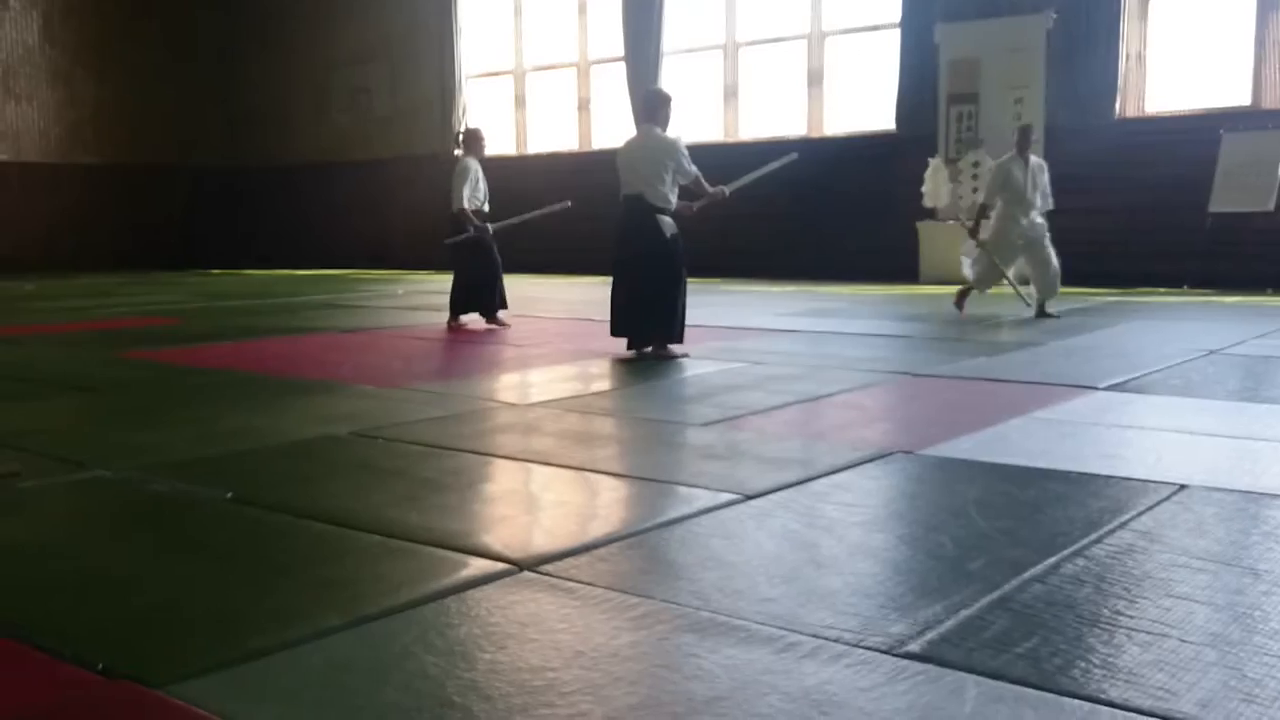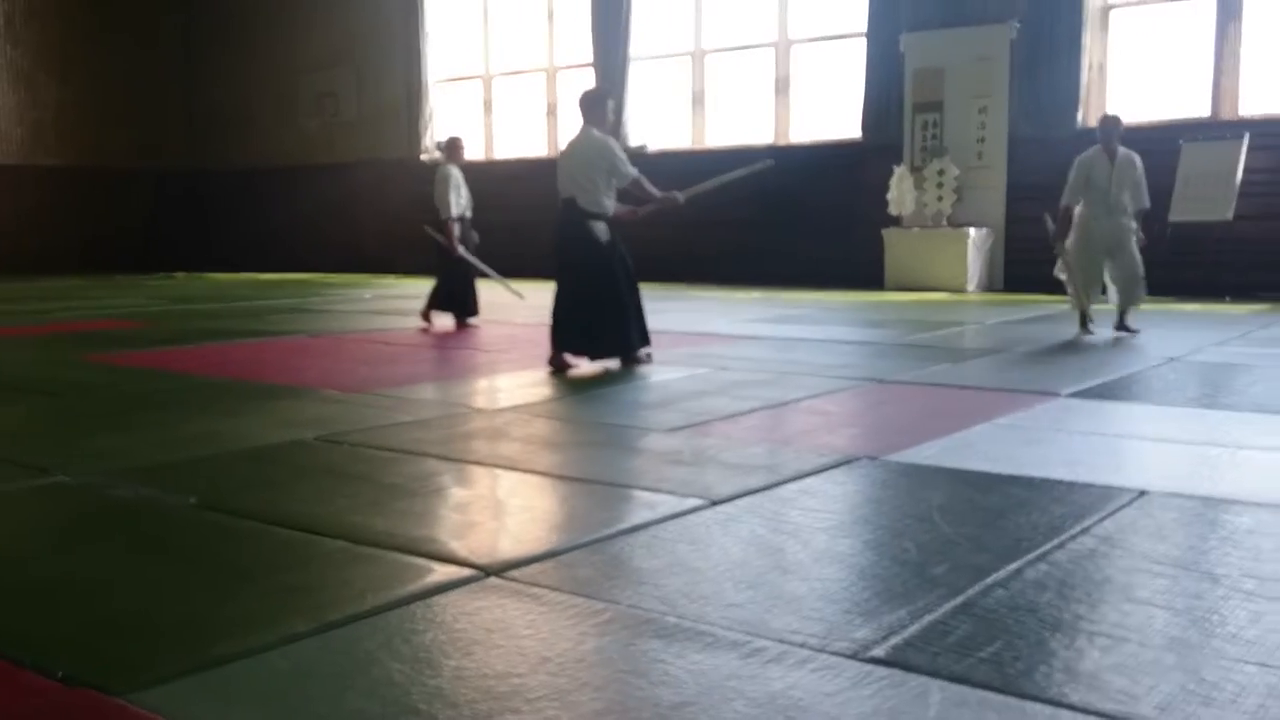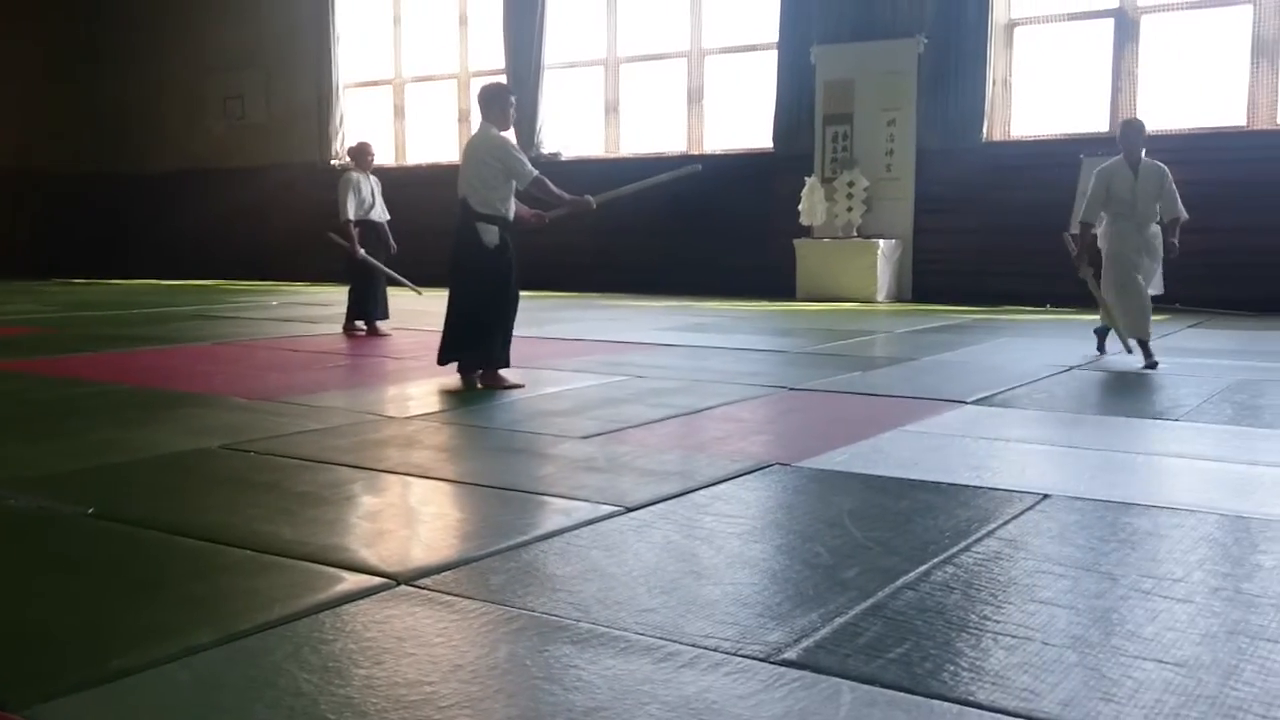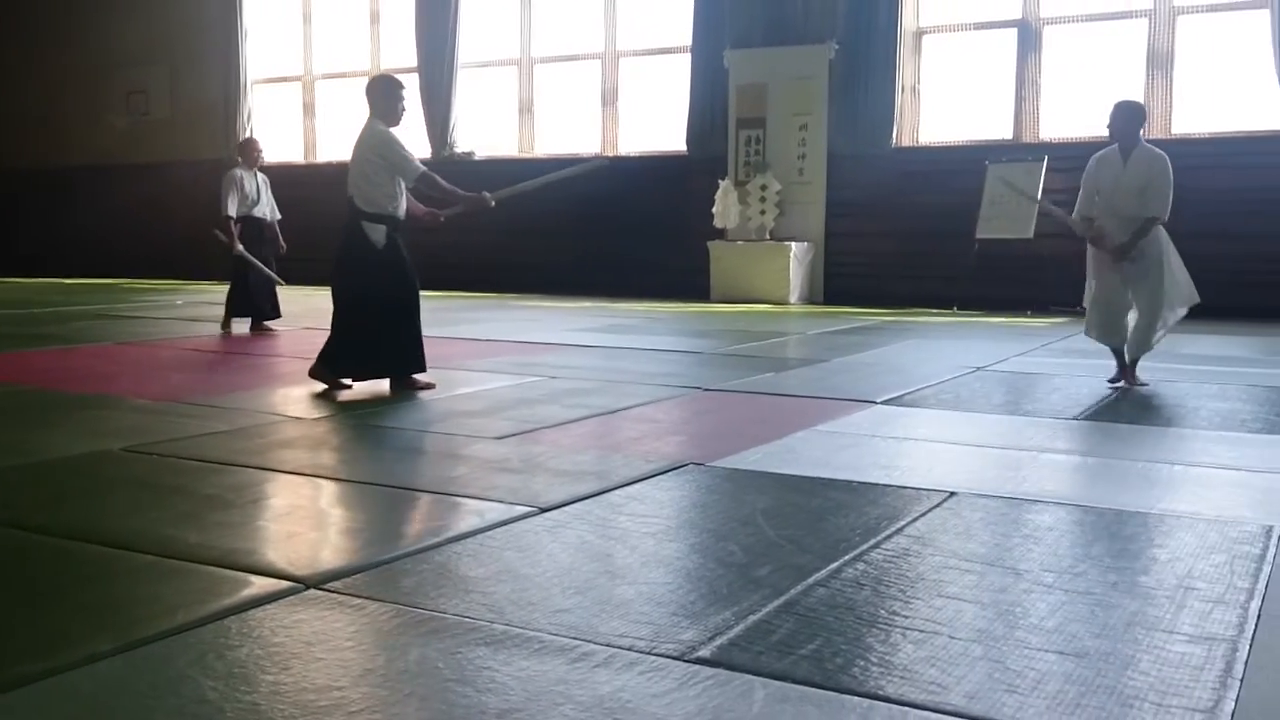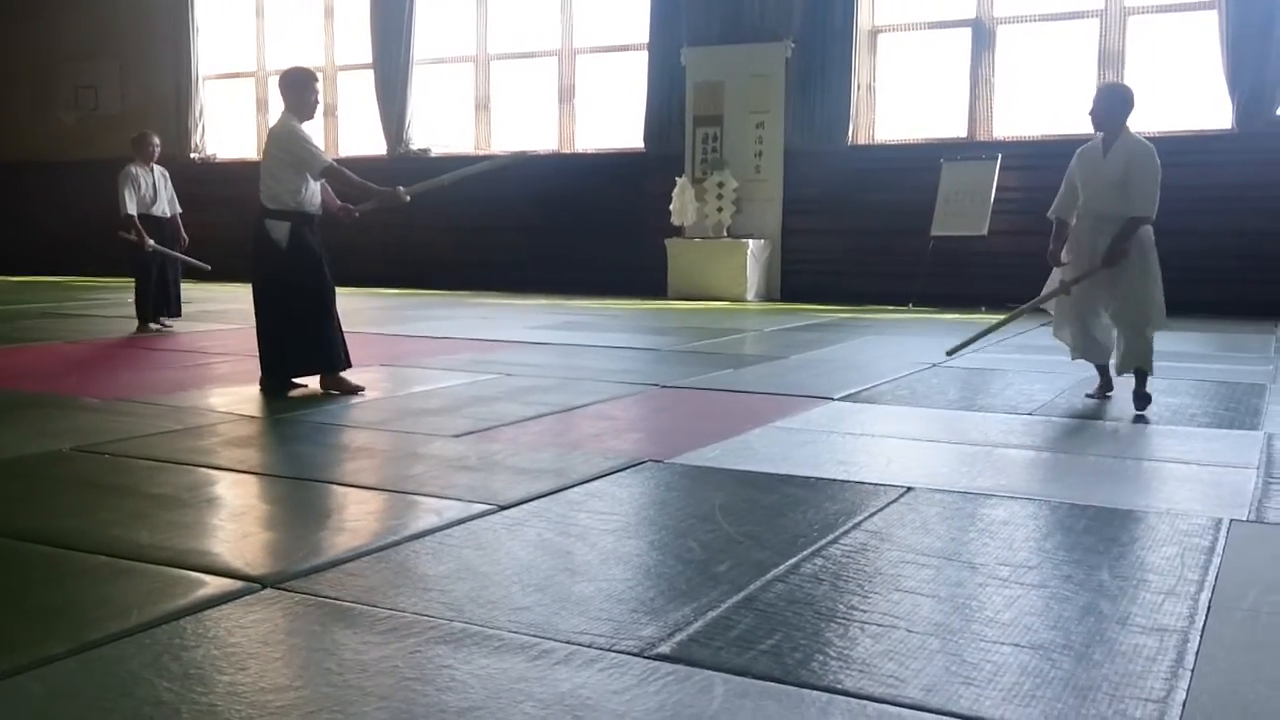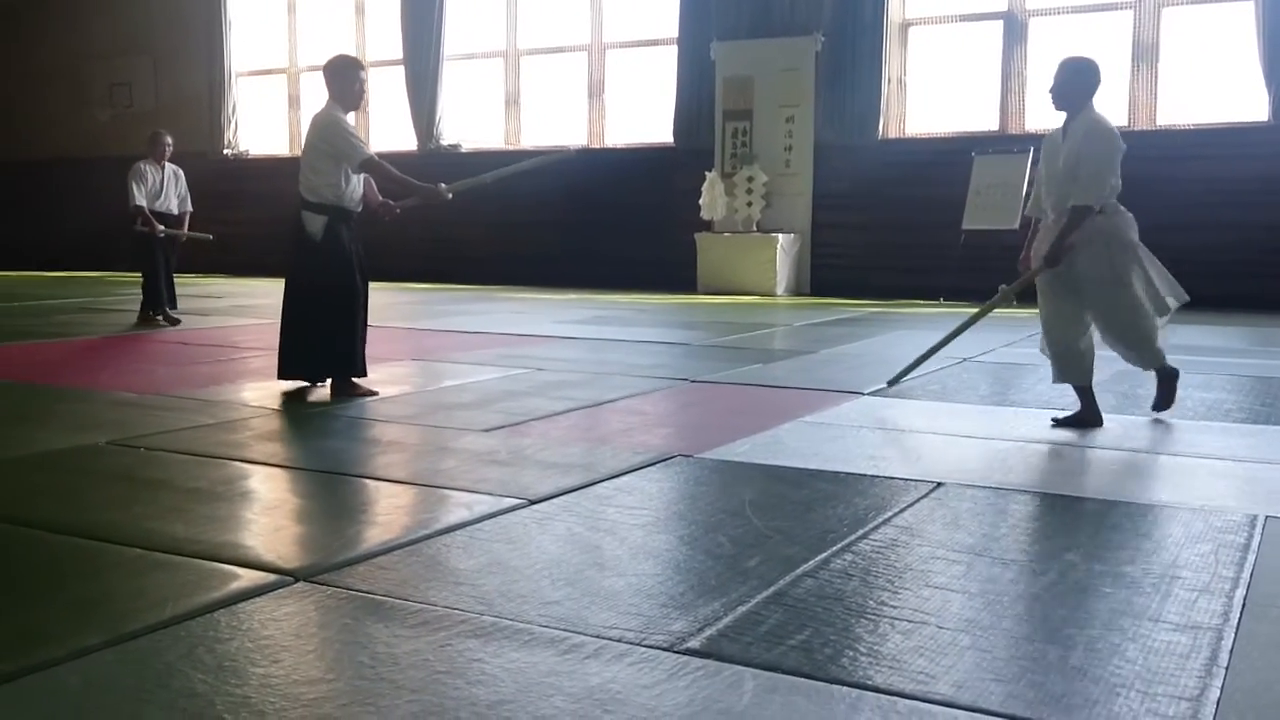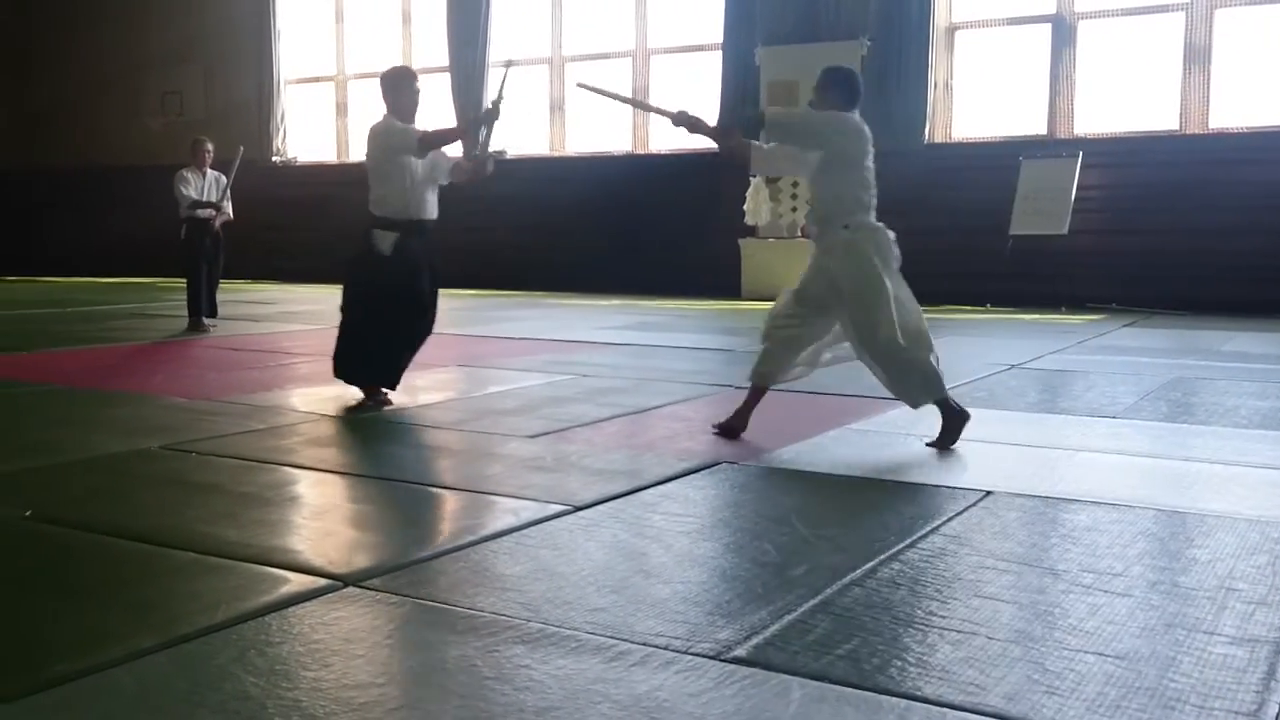
dt=0.7s
person 1, frame 1
left shoulder: (627, 148)
right shoulder: (669, 145)
right elbow: (692, 178)
left wrist: (674, 204)
right wrist: (712, 192)
left hip: (630, 220)
right hip: (655, 223)
left knee: (632, 279)
right knee: (666, 281)
left ankle: (638, 339)
right ankle: (659, 342)
person 1, frame 2
left shoulder: (570, 148)
right shoulder: (603, 145)
right elbow: (633, 180)
left wrist: (619, 209)
right wrist: (662, 198)
left hip: (569, 225)
right hip: (591, 227)
left knee: (571, 287)
right knee: (616, 284)
left ankle: (559, 350)
right ankle: (628, 349)
person 1, frame 3
left shoulder: (477, 143)
right shoulder: (498, 143)
right elbow: (534, 182)
left wrist: (524, 213)
right wrist: (572, 201)
left hip: (472, 230)
right hip: (487, 233)
left knee: (472, 298)
right knee: (497, 299)
left ankle: (470, 365)
right ankle: (487, 368)
person 1, frame 4
left shoulder: (371, 137)
right shoulder: (382, 139)
left elbow: (395, 188)
right elbow: (423, 178)
left wrist: (420, 212)
right wrist: (467, 199)
left hip: (366, 232)
right hip: (375, 233)
left knee: (358, 303)
right knee: (398, 299)
left ankle: (328, 364)
right ankle: (401, 373)
person 1, frame 5
left shoulder: (291, 132)
right shoulder: (288, 132)
left elbow: (316, 179)
right elbow: (332, 171)
left wrist: (335, 206)
right wrist: (380, 194)
left hip: (289, 229)
right hip: (287, 230)
left knee: (281, 303)
right knee: (315, 297)
left ankle: (275, 374)
right ankle: (329, 371)
person 1, frame 6
left shoulder: (337, 123)
right shoulder: (331, 123)
left elbow: (361, 173)
right elbow: (372, 165)
left wrist: (377, 202)
right wrist: (422, 190)
left hip: (330, 222)
right hip: (327, 224)
left knee: (314, 298)
right knee: (343, 298)
left ankle: (306, 367)
right ankle: (342, 377)
person 1, frame 7
left shoulder: (423, 147)
right shoulder: (384, 133)
left elbow: (450, 171)
right elbow: (427, 141)
left wrist: (475, 165)
right wrist: (475, 124)
left hip: (416, 240)
right hip: (394, 241)
right knee: (406, 314)
left ankle: (371, 379)
right ankle: (369, 380)
person 2, frame 1
left shoulder: (1040, 166)
right shoulder: (1004, 166)
left elbow: (1044, 198)
right elbow: (989, 198)
left wrist: (1044, 227)
right wrist: (976, 226)
left hip: (1033, 222)
right hip: (1009, 220)
left knee: (1048, 265)
right knee: (993, 264)
left ankle: (1041, 308)
right ankle: (964, 293)
person 2, frame 2
left shoulder: (1132, 160)
right shoulder: (1086, 161)
left elbow: (1138, 198)
right elbow: (1070, 197)
left wrist: (1138, 229)
right wrist: (1060, 230)
left hip: (1120, 221)
right hip: (1091, 220)
left knee: (1131, 272)
right knee: (1086, 273)
left ankle: (1122, 319)
right ankle: (1083, 320)
person 2, frame 3
left shoulder: (1159, 171)
right shoulder: (1106, 172)
left elbow: (1173, 209)
right elbow: (1091, 211)
left wrist: (1173, 237)
right wrist: (1083, 247)
left hip: (1149, 238)
right hip: (1118, 237)
left knee: (1128, 296)
right knee: (1132, 296)
left ankle: (1104, 329)
right ankle: (1147, 352)
person 2, frame 4
left shoulder: (1157, 160)
right shoulder: (1099, 160)
left elbow: (1158, 210)
right elbow: (1086, 204)
left wrist: (1131, 242)
right wrist: (1092, 233)
left hip: (1145, 239)
right hip: (1108, 240)
left knee: (1149, 306)
right knee: (1108, 301)
left ankle: (1131, 365)
right ankle: (1120, 361)
person 2, frame 5
left shoulder: (1141, 153)
right shoulder: (1084, 154)
left elbow: (1143, 209)
right elbow: (1066, 203)
left wrist: (1117, 244)
right wrist: (1056, 243)
left hip: (1127, 244)
right hip: (1085, 243)
left knee: (1133, 317)
right knee: (1086, 315)
left ankle: (1140, 389)
right ankle: (1103, 375)
person 2, frame 6
left shoulder: (1101, 134)
right shoulder: (1054, 140)
left elbow: (1089, 198)
right elbow: (1042, 198)
left wrist: (1057, 243)
right wrist: (1032, 246)
left hip: (1099, 236)
right hip: (1063, 239)
left knee: (1120, 321)
right knee: (1061, 327)
left ankle: (1164, 372)
right ankle: (1088, 407)
person 2, frame 7
left shoulder: (847, 130)
right shoulder: (820, 146)
left elbow: (774, 121)
right elbow: (759, 156)
left wrist: (713, 131)
right wrist: (714, 133)
left hip: (856, 250)
right hip: (836, 254)
left knee: (886, 344)
right knee: (786, 327)
left ankle: (949, 410)
right ankle: (744, 416)
person 3, frame 1
left shoulder: (472, 164)
right shoulder: (468, 165)
right elbow: (460, 202)
left wrist: (479, 223)
right wrist: (477, 224)
left hip: (472, 223)
right hip: (470, 223)
left knee: (466, 270)
right knee: (489, 266)
left ankle: (455, 315)
right ankle: (491, 312)
person 3, frame 2
left shoulder: (453, 171)
right shoulder: (449, 172)
right elbow: (447, 208)
left wrist: (468, 230)
right wrist: (452, 237)
left hip: (459, 226)
right hip: (454, 228)
left knee: (451, 272)
right knee: (463, 272)
left ankle: (430, 307)
right ankle: (462, 316)
person 3, frame 3
left shoulder: (373, 181)
right shoulder: (351, 179)
left elbow: (381, 212)
right elbow: (347, 214)
left wrist: (389, 238)
right wrist: (353, 241)
left hip: (375, 232)
right hip: (361, 233)
left knee: (363, 279)
right knee: (369, 277)
left ankle: (351, 321)
right ankle: (371, 323)
person 3, frame 4
left shoulder: (263, 179)
right shoulder: (235, 176)
left elbow: (271, 211)
right elbow: (229, 212)
left wrist: (278, 237)
right wrist: (234, 238)
left hip: (263, 231)
right hip: (245, 230)
left knee: (265, 275)
right knee: (244, 276)
left ankle: (258, 320)
right ankle: (229, 317)
person 3, frame 5
left shoulder: (162, 173)
right shoulder: (130, 173)
left elbow: (172, 205)
right elbow: (129, 210)
left wrist: (180, 230)
right wrist: (143, 235)
left hip: (163, 228)
right hip: (143, 228)
left knee: (169, 273)
right knee: (147, 275)
left ankle: (157, 314)
right ankle: (144, 320)
person 3, frame 6
left shoulder: (176, 172)
right shoulder: (140, 169)
left elbow: (184, 203)
right elbow: (137, 203)
left wrist: (184, 225)
right wrist: (153, 223)
left hip: (169, 225)
right hip: (147, 225)
left knee: (165, 268)
right knee: (155, 267)
left ankle: (147, 311)
right ankle: (162, 310)
person 3, frame 7
left shoulder: (219, 178)
right shoulder: (183, 176)
left elbow: (227, 210)
right elbow: (189, 201)
left wrist: (218, 219)
right wrist: (211, 205)
left hip: (213, 230)
right hip: (193, 229)
left knee: (212, 275)
right knee: (197, 274)
left ankle: (201, 316)
right ankle: (197, 318)
